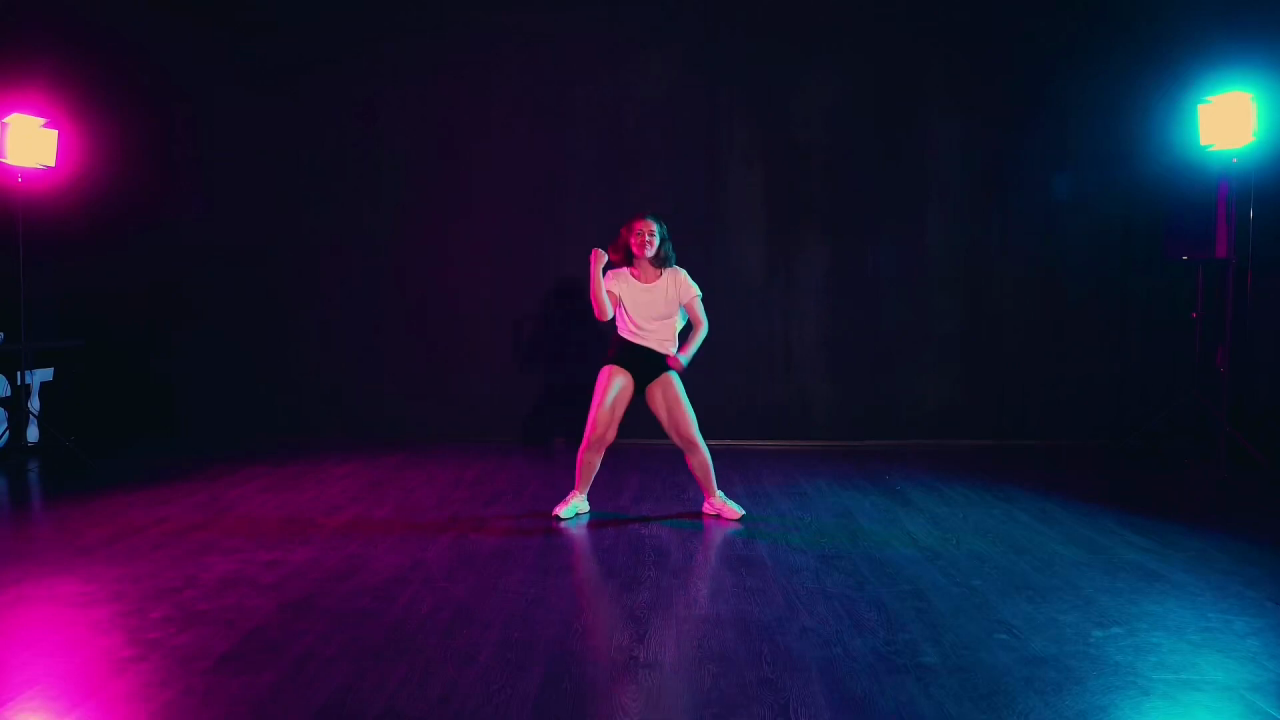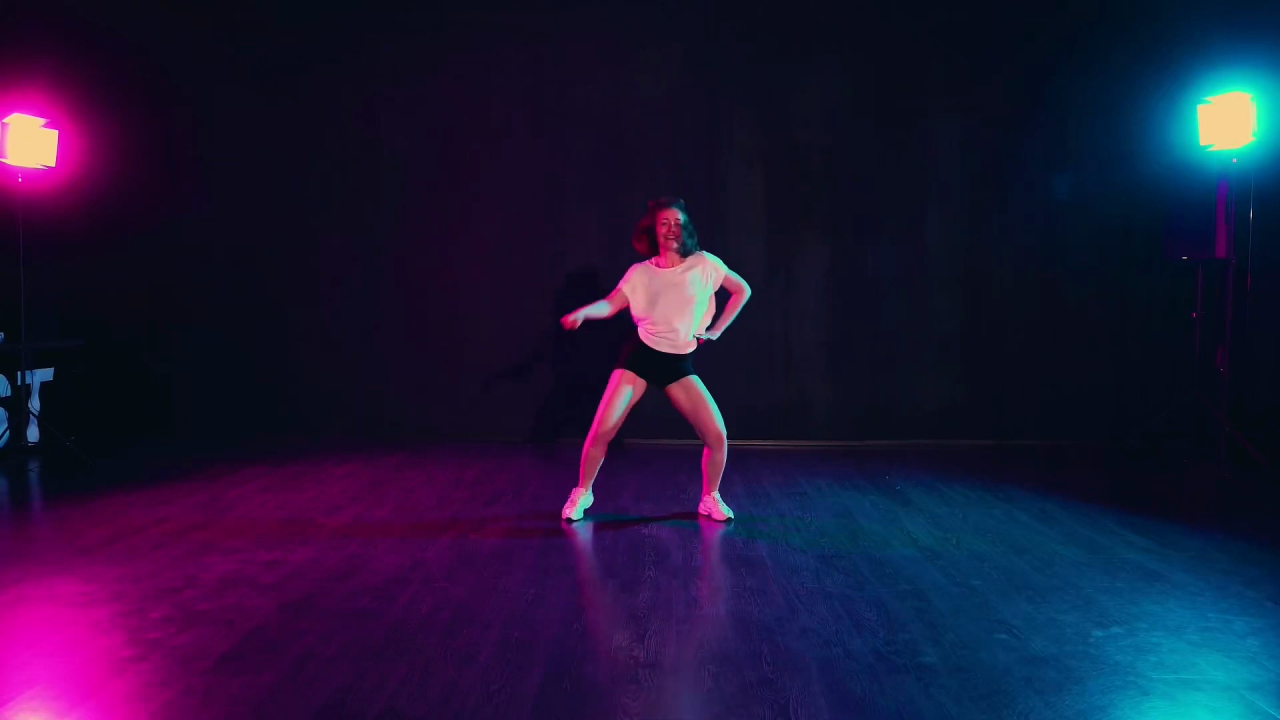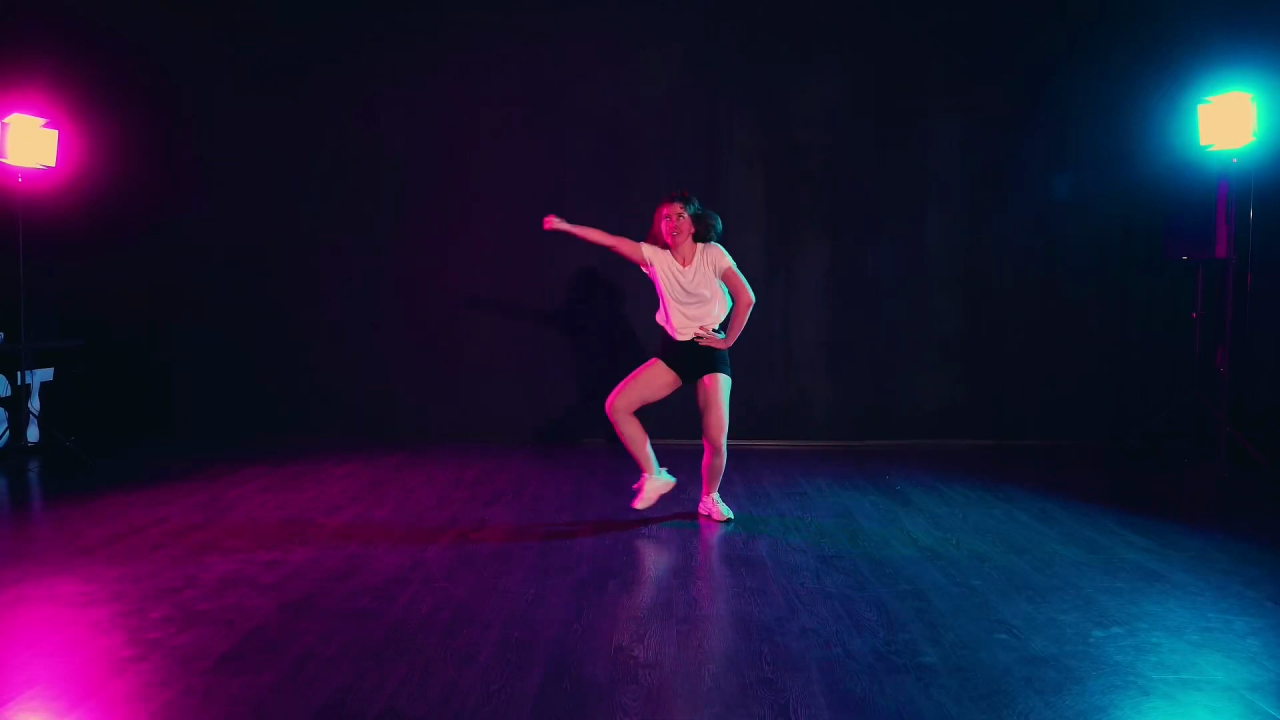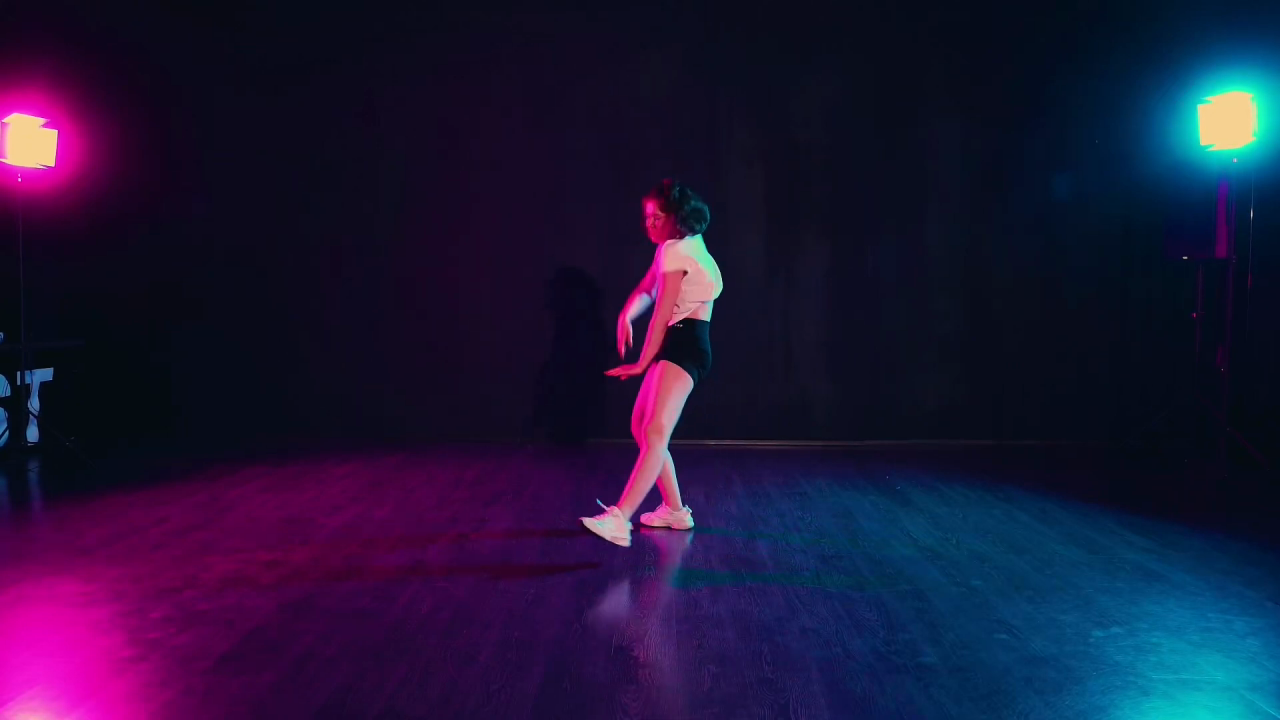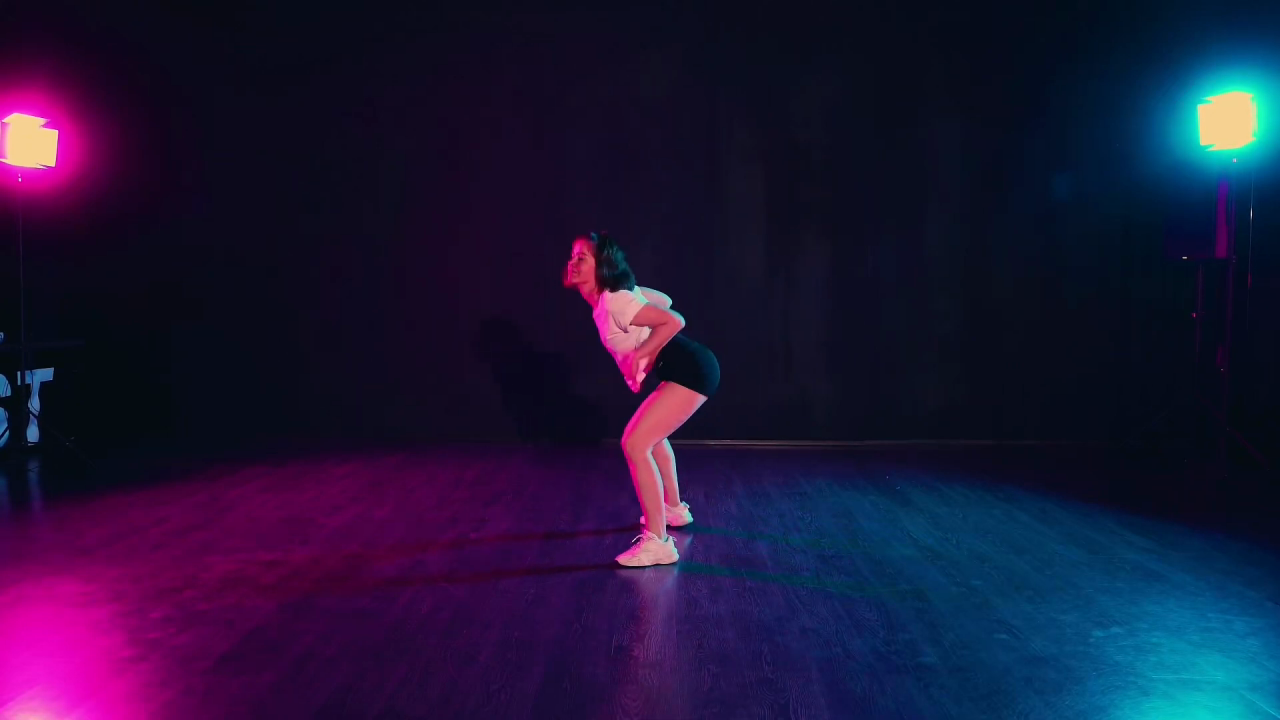
dt=1s
person 1, frame 1
left shoulder: (677, 277)
right shoulder: (616, 277)
left elbow: (700, 322)
right elbow: (603, 314)
left wrist: (686, 353)
right wrist: (596, 270)
left hip: (661, 365)
right hip: (623, 357)
left knee: (689, 439)
right knee: (597, 435)
left ankle: (713, 499)
right ankle: (578, 497)
person 1, frame 2
left shoulder: (704, 263)
right shoulder: (639, 271)
left elbow: (742, 290)
right elbow: (611, 304)
left wrist: (715, 330)
right wrist: (582, 312)
left hip: (678, 363)
right hip: (639, 357)
left knee: (717, 436)
right knee: (604, 428)
left ankle: (710, 498)
right ankle: (582, 492)
person 1, frame 3
left shoulder: (713, 253)
right shoulder: (656, 258)
left elbow: (746, 298)
right elbow: (612, 241)
left wrist: (729, 337)
right wrist: (566, 227)
left hip: (711, 353)
right hip: (673, 351)
left knee: (716, 440)
right knee: (616, 406)
left ankle: (710, 497)
right ankle: (653, 476)
person 1, frame 4
left shoulder: (674, 251)
right shoulder: (685, 245)
left elbow: (663, 313)
right elbow: (647, 289)
left wrist: (644, 362)
right wrist: (626, 315)
left hip: (684, 345)
right hip: (681, 345)
left knee: (656, 432)
right knee: (642, 428)
left ankle: (620, 518)
right ankle: (675, 509)
person 1, frame 5
left shoulder: (616, 303)
right shoulder: (605, 300)
left elbow: (674, 321)
right elbow: (661, 301)
left wrist: (638, 354)
left hip: (691, 371)
right hip: (682, 368)
left knee: (635, 445)
right knee: (647, 433)
left ankle: (657, 544)
right ankle: (673, 508)
